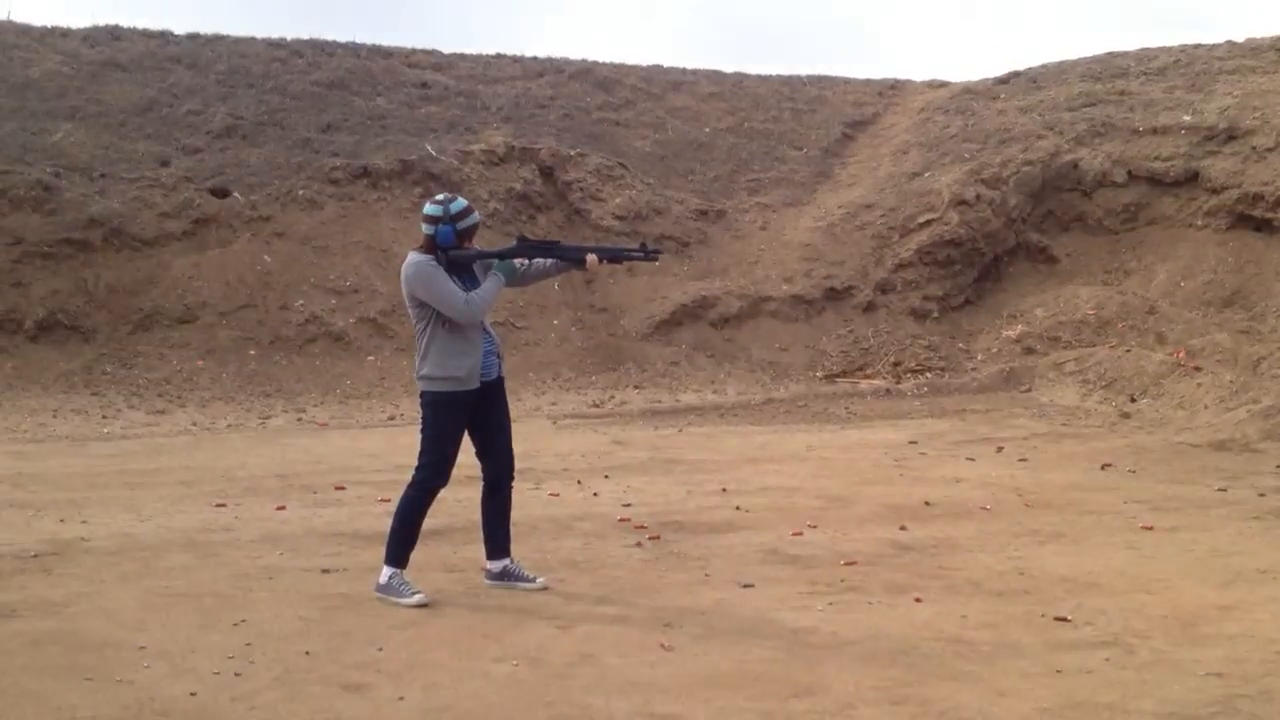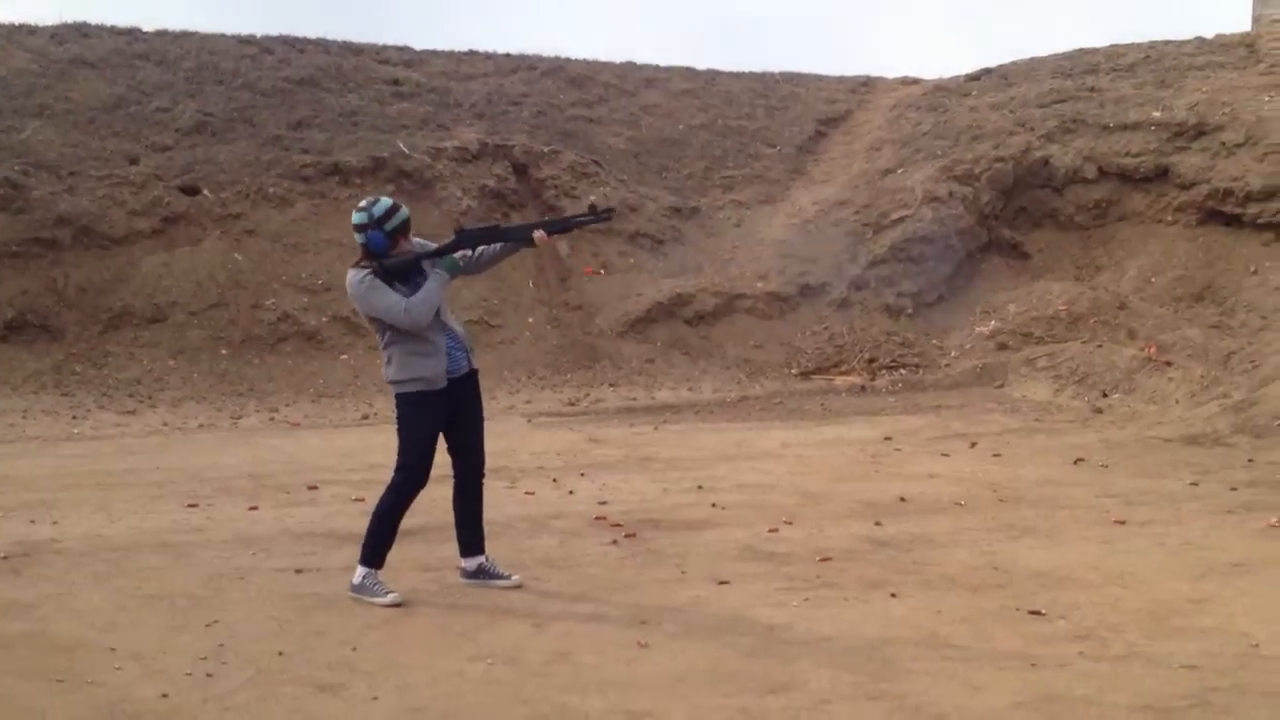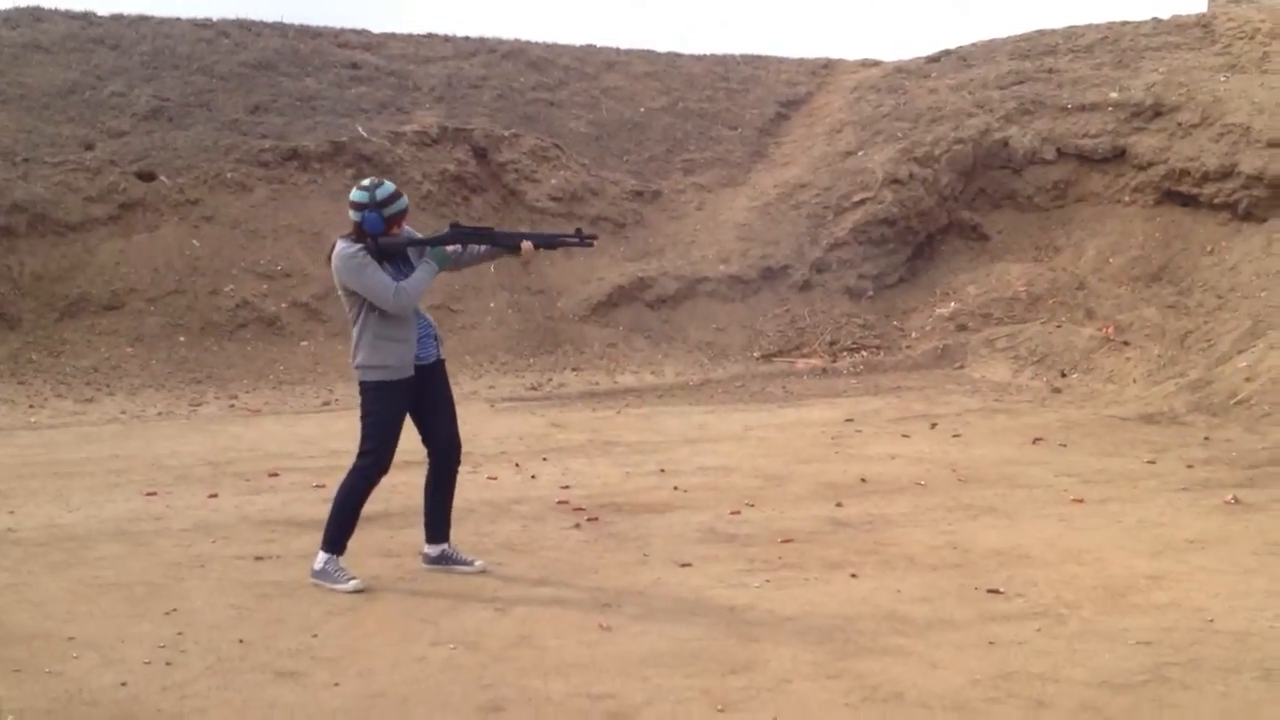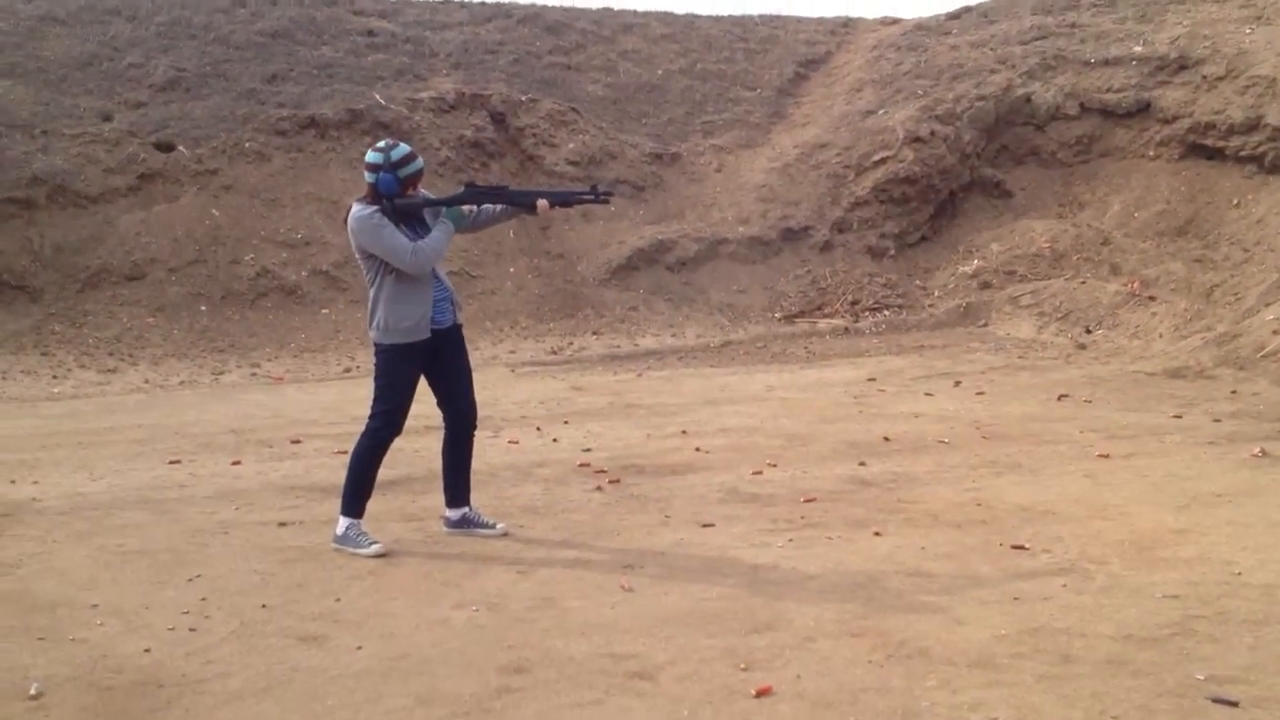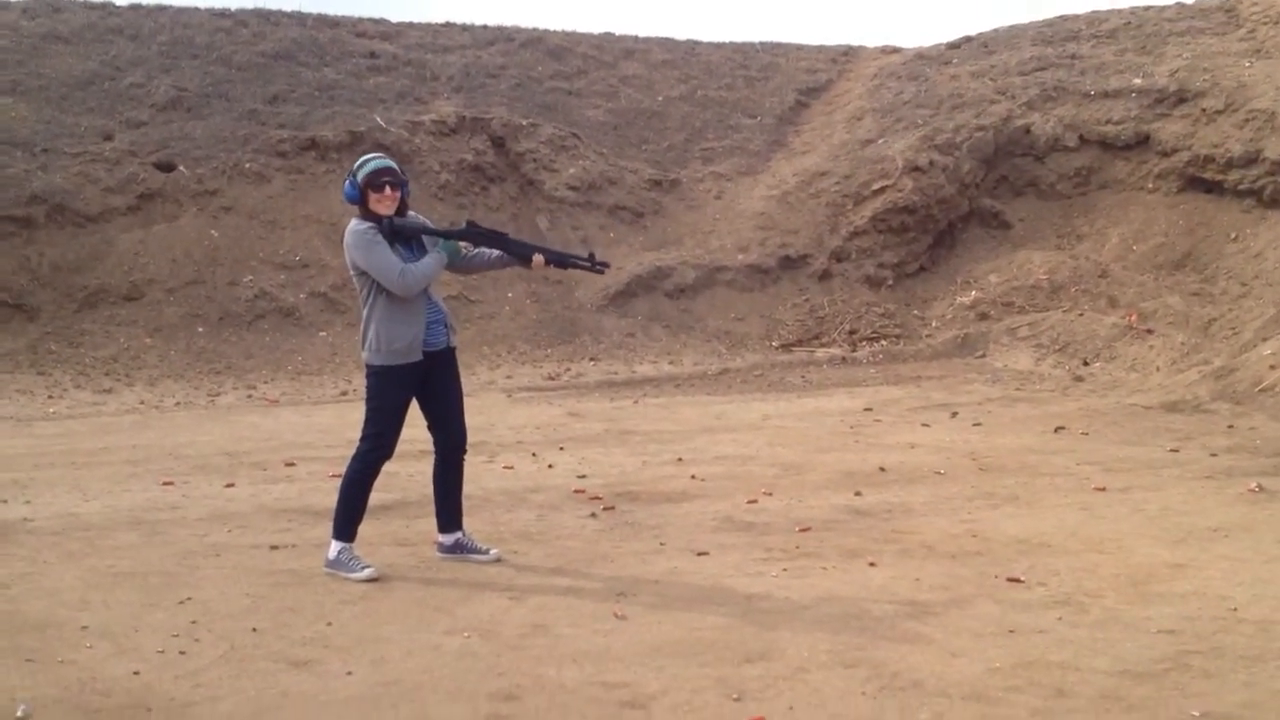
dt=1s
person 1, frame 1
left shoulder: (469, 260)
right shoulder: (419, 268)
left elbow: (521, 272)
right elbow: (467, 309)
left wrist: (574, 260)
right wrist: (497, 276)
left hip: (486, 381)
right hip: (446, 389)
left knee: (501, 471)
right knee: (430, 477)
left ankle: (500, 564)
right ankle: (391, 574)
person 1, frame 2
left shoulder: (417, 252)
right shoulder: (361, 281)
left elbow: (470, 262)
right elbow: (412, 316)
left wrist: (521, 241)
right wrist: (441, 274)
left hip: (460, 374)
right hip: (418, 386)
left knee: (471, 469)
right knee: (410, 477)
left ankle: (473, 561)
right ankle: (365, 573)
person 1, frame 3
left shoulder: (400, 240)
right shoulder: (349, 256)
left elbow: (453, 256)
right elbow: (398, 300)
left wrist: (506, 247)
right wrist: (429, 264)
left hip: (426, 362)
right hip: (385, 372)
left knee: (447, 452)
right knee: (373, 463)
left ankle: (437, 547)
right ankle: (327, 560)
person 1, frame 4
right shoulder: (364, 218)
left elbow: (469, 218)
right elbow: (415, 260)
left wrist: (522, 206)
right wrist: (445, 223)
left hip: (443, 326)
right hip: (400, 335)
left knee: (463, 417)
right knee: (384, 426)
left ankle: (458, 511)
right ankle: (348, 524)
person 1, frame 5
left shoulder: (414, 224)
right shoulder: (360, 234)
left elbow: (462, 260)
right elbow: (404, 282)
left wrist: (517, 256)
right wrist: (440, 253)
left hip: (437, 349)
right hip: (392, 357)
left knee: (453, 442)
right knee: (375, 449)
left ankle: (451, 536)
right ankle: (340, 548)
